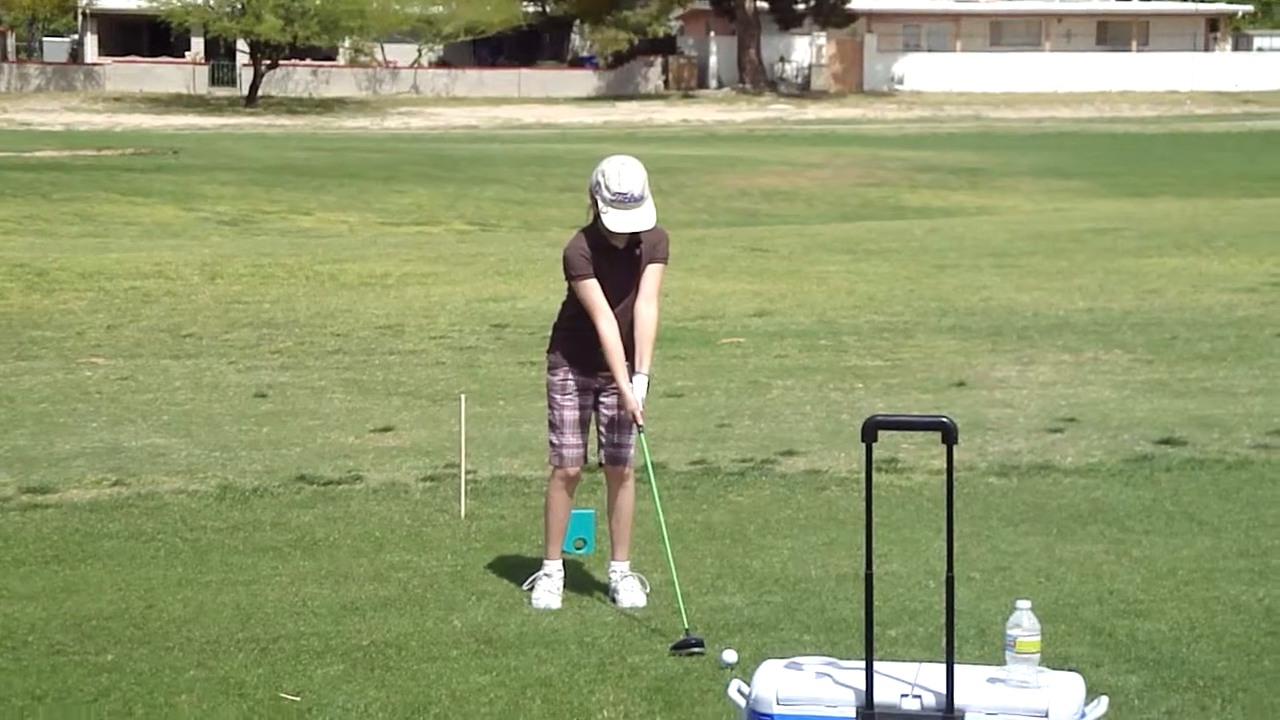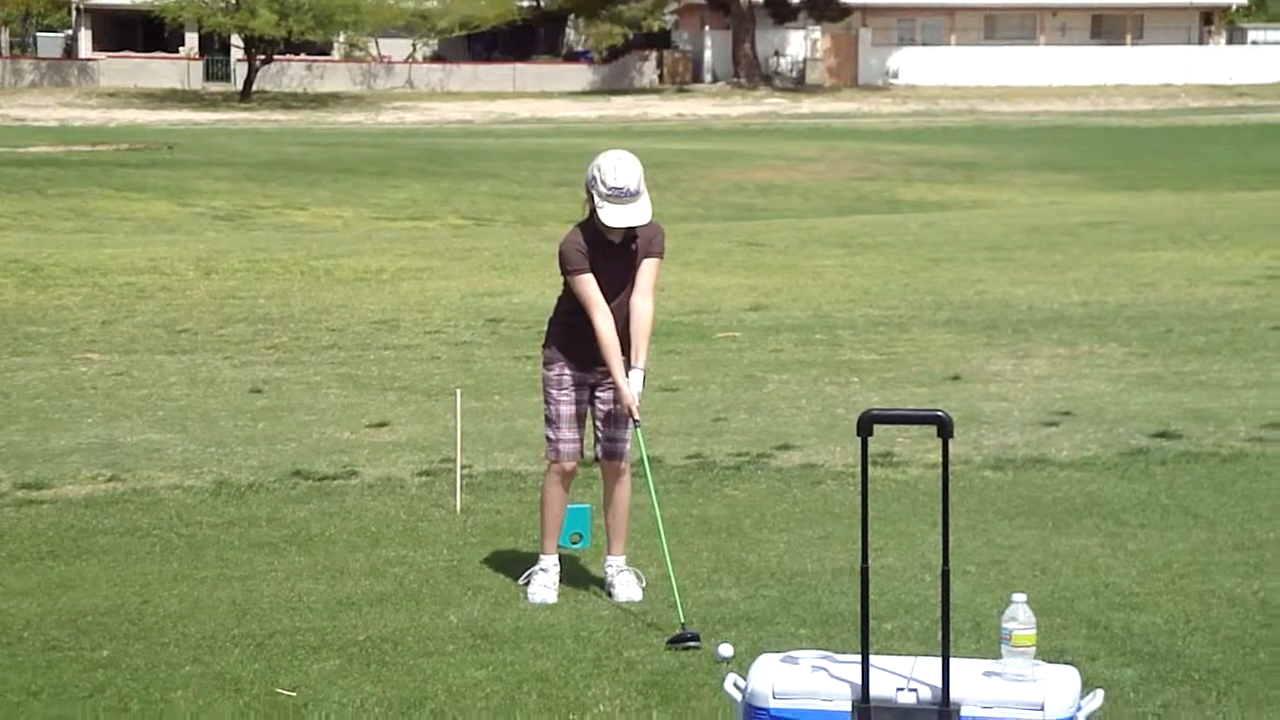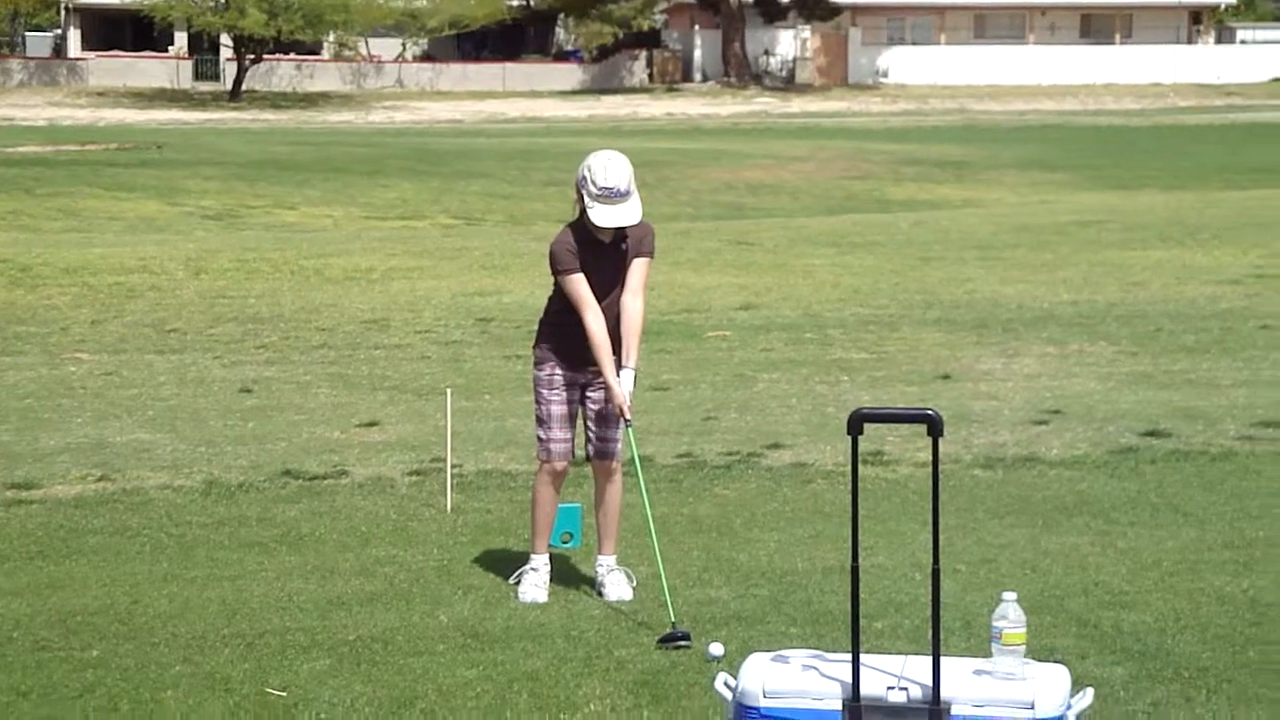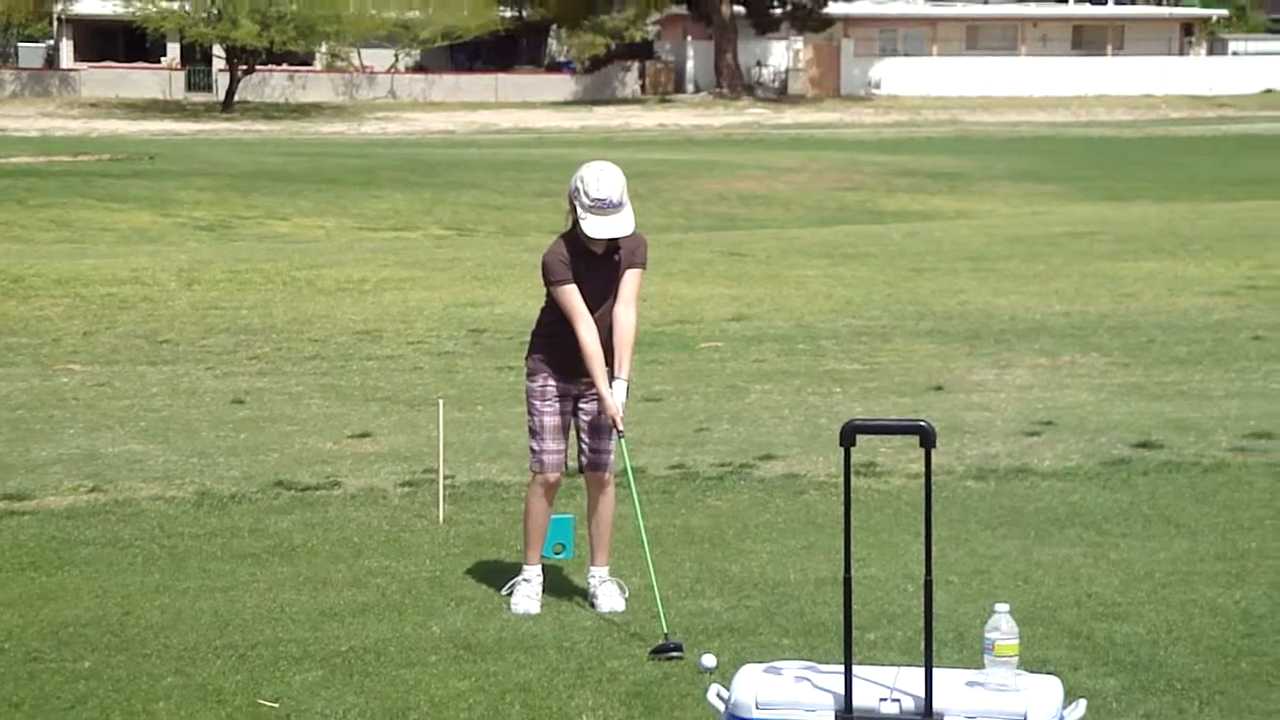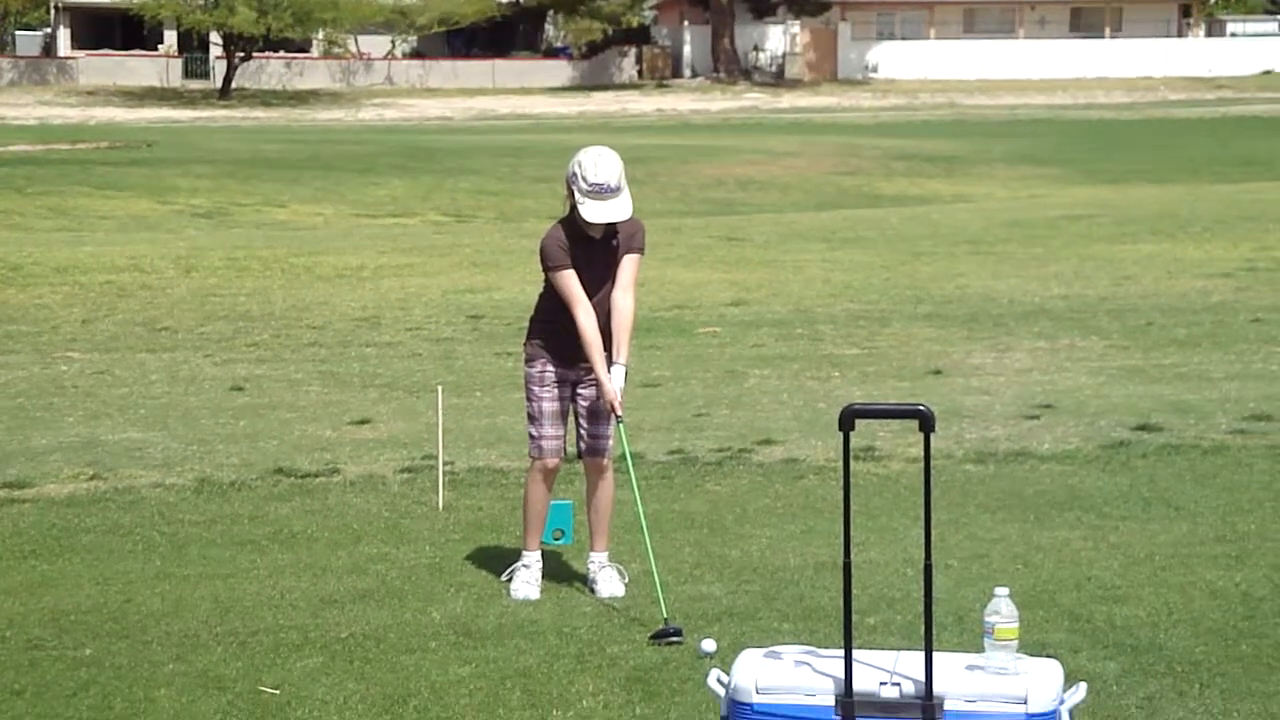
dt=0.1s
person 1, frame 1
left shoulder: (655, 241)
right shoulder: (578, 251)
left elbow: (646, 308)
right elbow: (604, 321)
left wrist: (641, 377)
right wrist: (625, 389)
left hip: (622, 366)
right hip: (572, 365)
left knee: (620, 468)
right knee: (567, 468)
left ankle: (621, 571)
right ankle: (551, 569)
person 1, frame 2
left shoulder: (650, 235)
right shoulder: (574, 246)
left elbow: (641, 302)
right elbow: (600, 315)
left wrist: (637, 371)
right wrist: (621, 383)
left hip: (619, 360)
right hip: (568, 359)
left knee: (616, 463)
right knee: (563, 462)
left ankle: (617, 565)
right ankle: (547, 564)
person 1, frame 3
left shoulder: (641, 235)
right shoulder: (565, 246)
left elbow: (632, 302)
right elbow: (591, 315)
left wrist: (629, 371)
right wrist: (612, 384)
left hip: (610, 360)
right hip: (559, 359)
left knee: (608, 462)
right knee: (554, 462)
left ankle: (607, 564)
right ankle: (538, 563)
person 1, frame 4
left shoulder: (633, 246)
right shoulder: (558, 257)
left elbow: (624, 313)
right elbow: (584, 326)
left wrist: (621, 382)
right wrist: (605, 394)
left hip: (602, 372)
right hip: (552, 371)
left knee: (600, 474)
right knee: (547, 474)
left ankle: (600, 575)
right ankle: (530, 574)
person 1, frame 5
left shoulder: (631, 231)
right shoulder: (555, 242)
left elbow: (622, 298)
right elbow: (582, 311)
left wrist: (619, 367)
right wrist: (603, 380)
left hip: (600, 357)
right hip: (550, 356)
left knee: (599, 459)
right knee: (546, 460)
left ankle: (599, 561)
right ankle: (530, 560)
